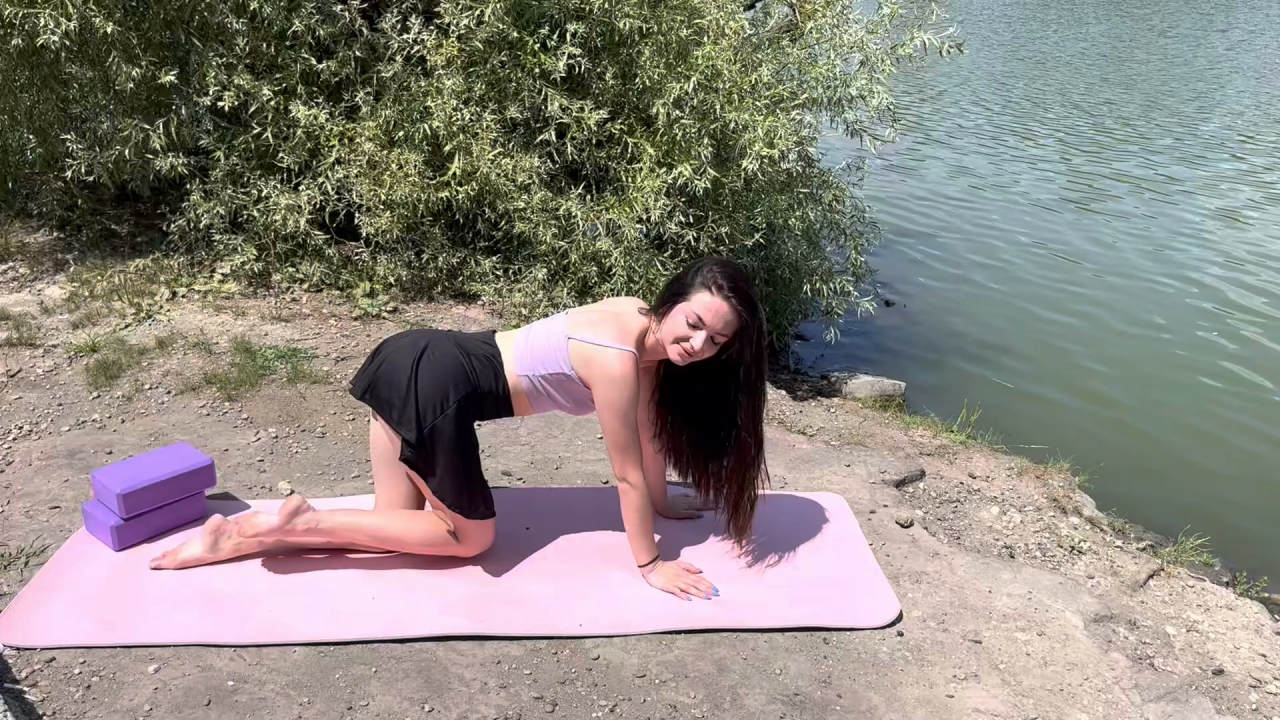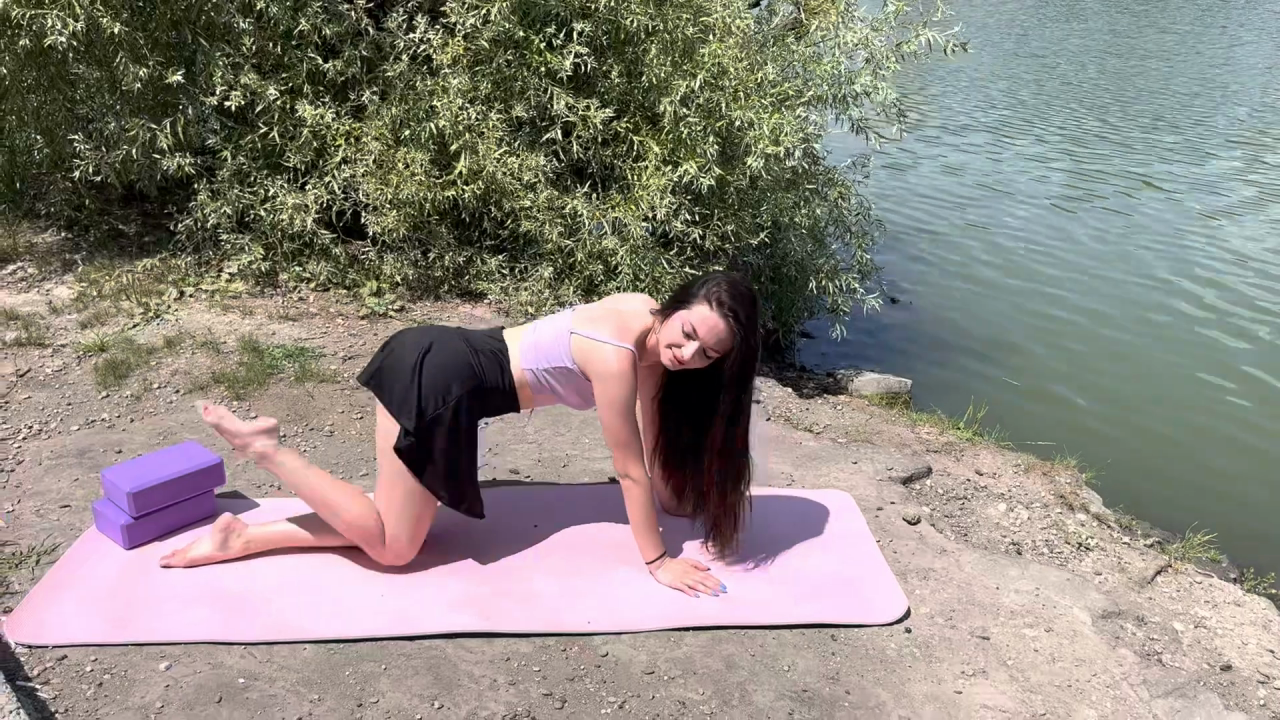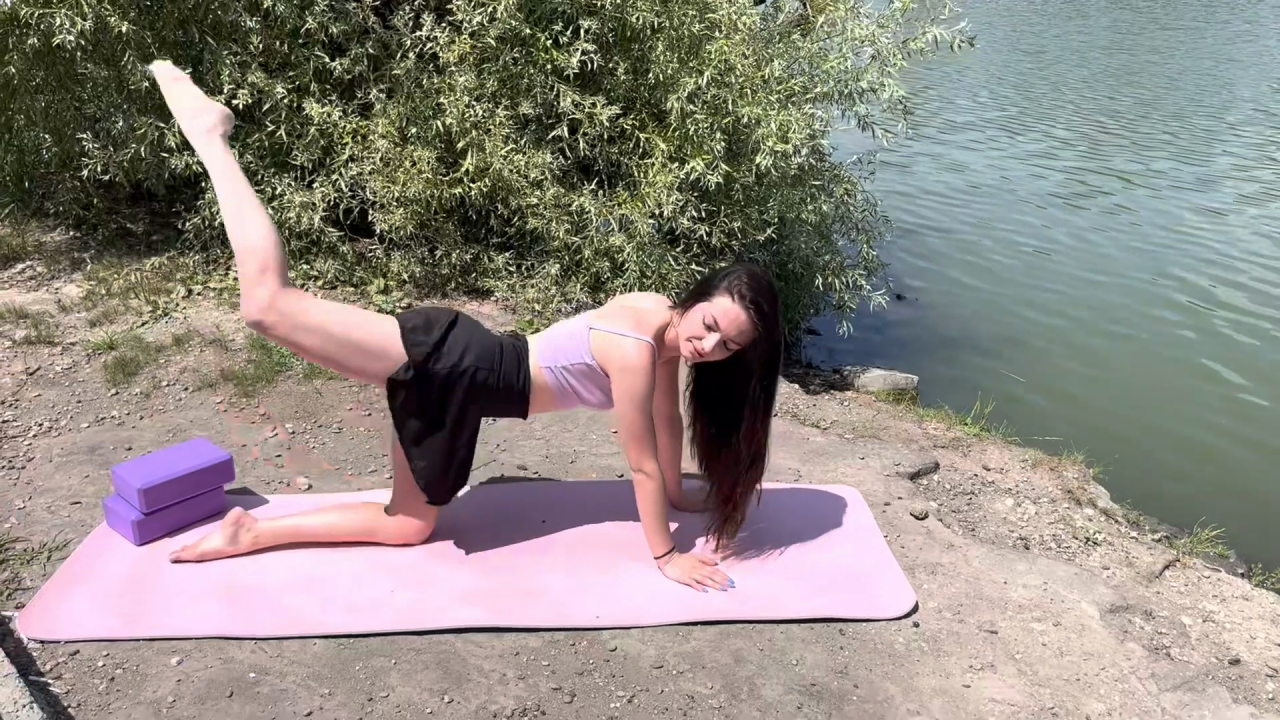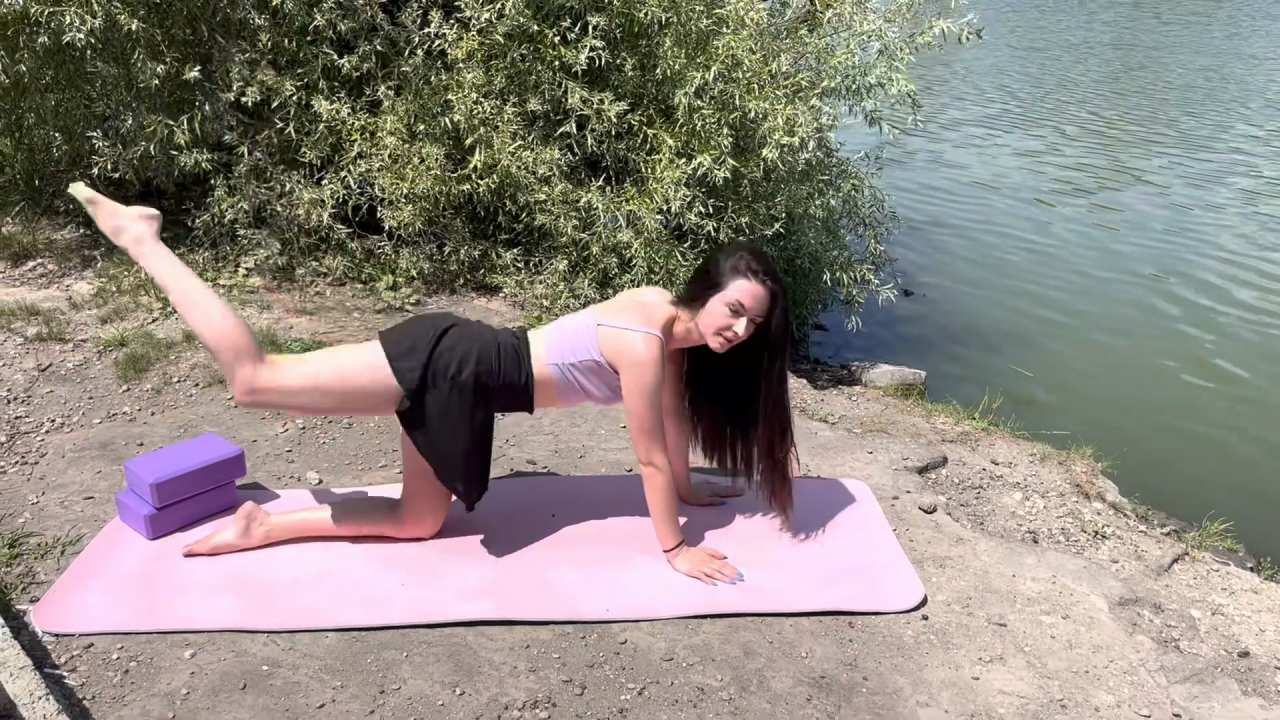
dt=0.4s
person 1, frame 1
left shoulder: (641, 320)
right shoulder: (618, 360)
left elbow: (650, 428)
right elbow: (627, 472)
left wrist: (661, 501)
right wrist: (649, 563)
left hip: (420, 361)
right hip: (433, 386)
left knee: (400, 526)
right knee: (467, 539)
left ankle: (233, 537)
right ankle: (301, 522)
person 1, frame 2
left shoulder: (647, 316)
right shoulder: (616, 355)
left elbow: (655, 428)
right elbow: (630, 469)
left wrist: (669, 500)
right wrist: (657, 559)
left hip: (442, 367)
right hip: (437, 380)
left knee: (401, 531)
right knee: (394, 550)
left ankle: (239, 535)
right ankle: (268, 448)
person 1, frame 3
left shoulder: (656, 310)
right shoulder: (636, 349)
left elbow: (666, 434)
right elbow: (643, 467)
left wrist: (671, 505)
right wrist: (665, 557)
left hip: (456, 388)
right hip: (449, 366)
left knee: (410, 526)
right knee: (268, 304)
left ankle: (252, 529)
right ankle: (211, 133)
person 1, frame 4
left shoulder: (669, 317)
right shoulder: (643, 344)
left elbow: (675, 418)
right elbow: (651, 458)
left wrist: (687, 488)
right wrist: (673, 545)
left hip: (461, 372)
right hip: (449, 363)
left knee: (420, 520)
right knee: (254, 374)
left ankle: (260, 526)
right ankle: (144, 239)
